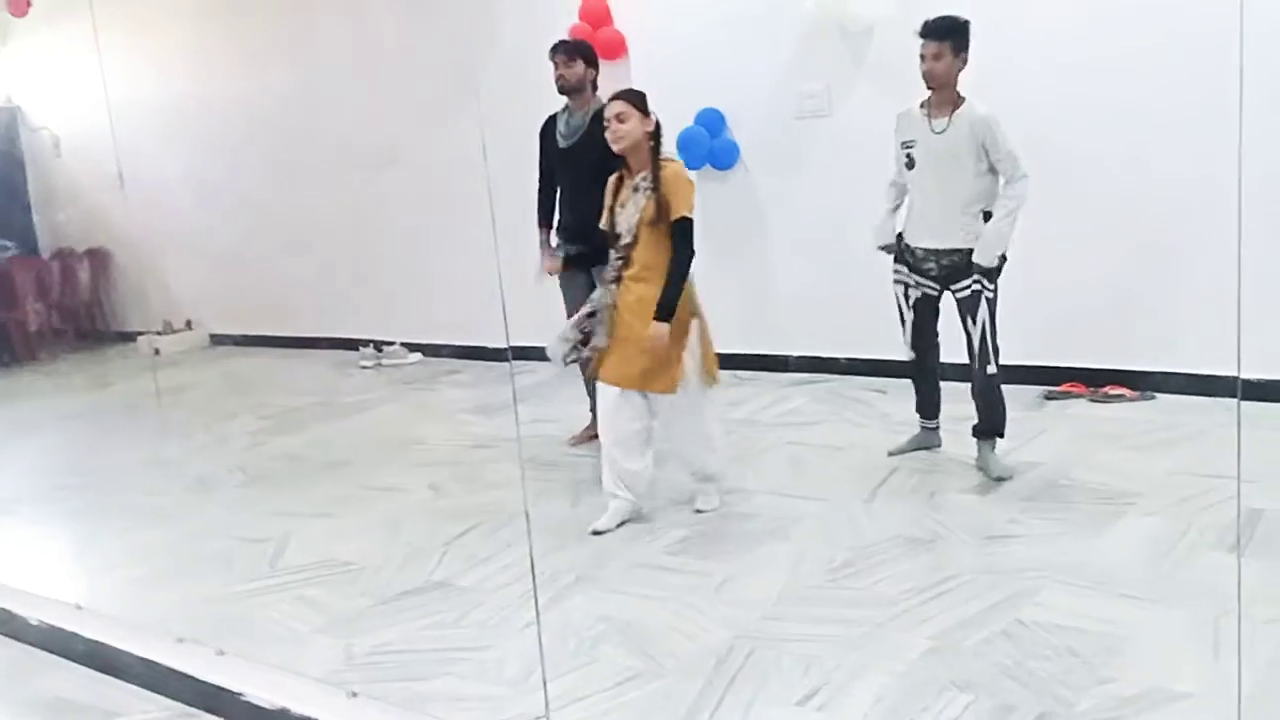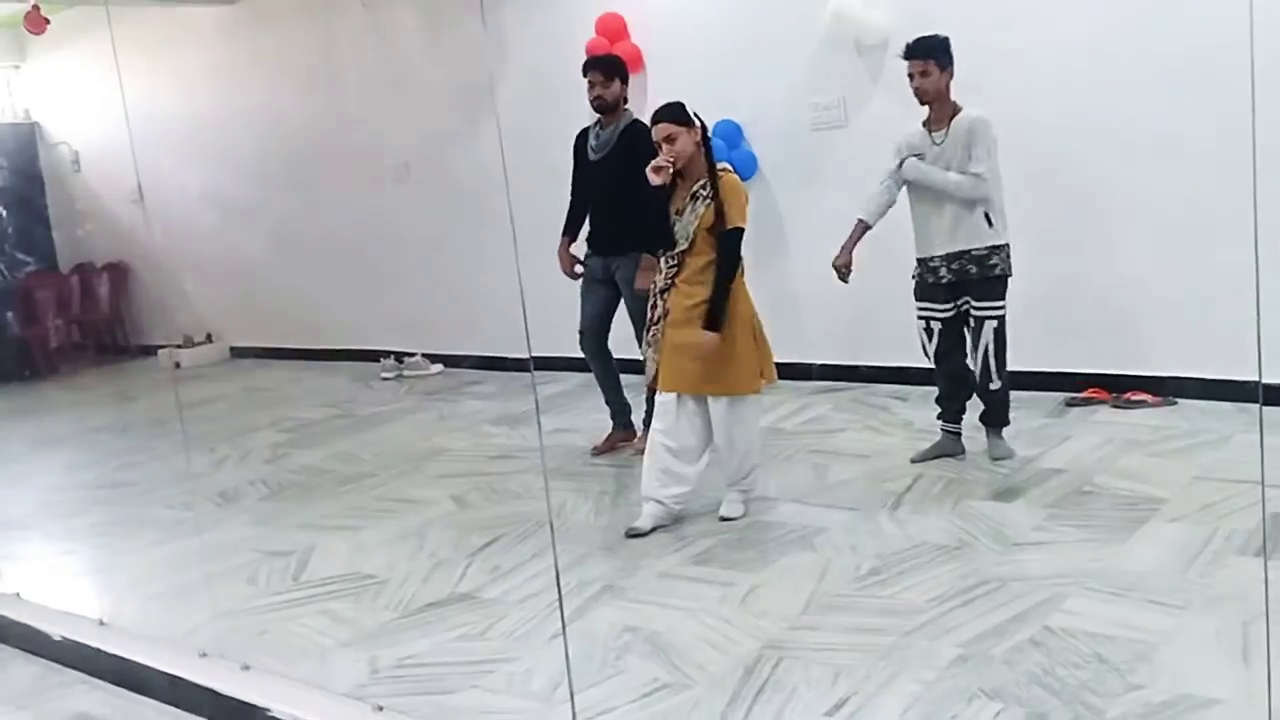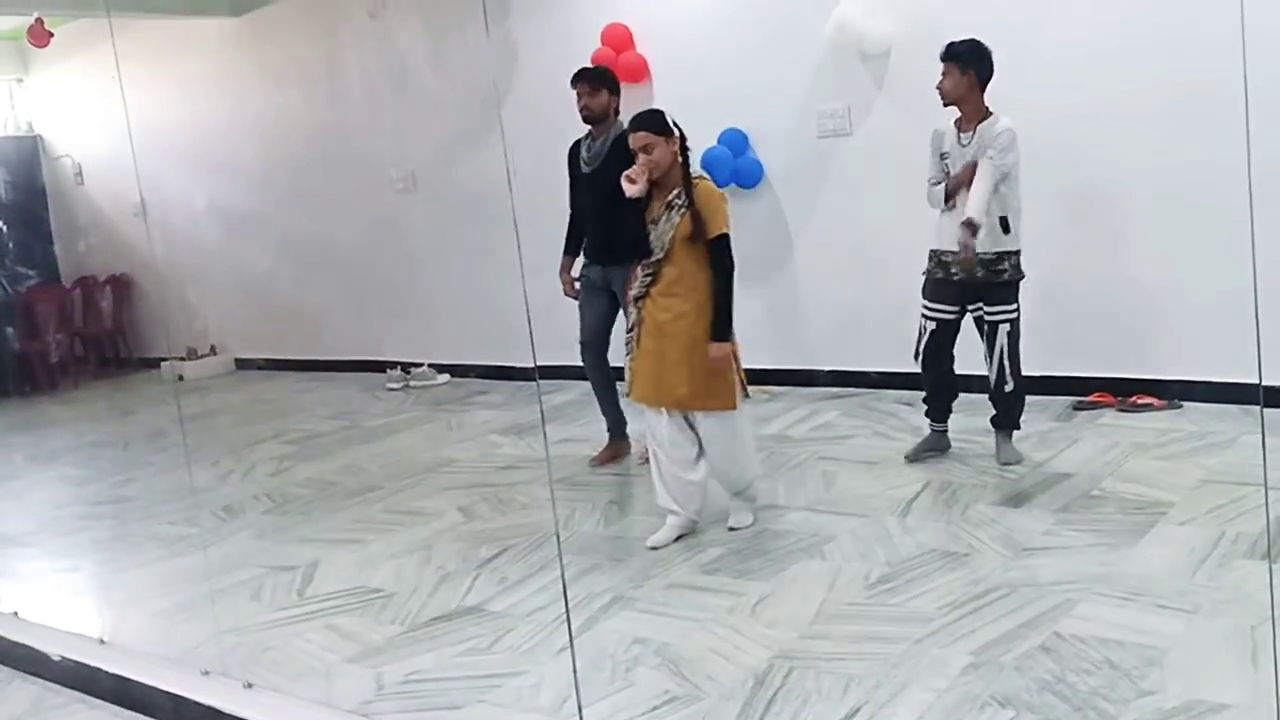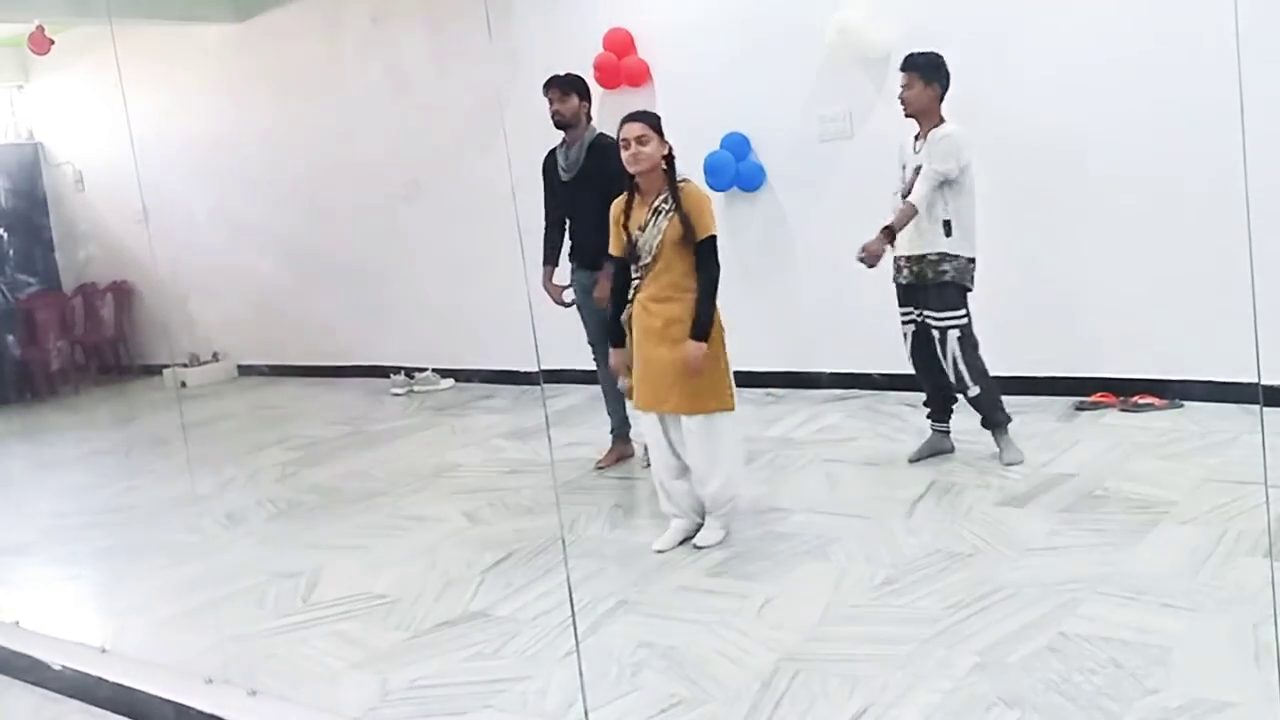
dt=0.7s
person 1, frame 1
left shoulder: (671, 176)
right shoulder: (617, 182)
left elbow: (683, 250)
right elbow: (611, 244)
left wrist: (665, 316)
left hip: (665, 307)
right hip: (624, 304)
left knee: (682, 403)
right knee: (618, 408)
left ankle: (707, 480)
right ankle: (622, 499)
person 1, frame 2
left shoulder: (726, 185)
right shoulder: (670, 187)
left elbow: (730, 260)
left wrist: (713, 322)
right wrist: (654, 190)
left hip: (720, 312)
right hip: (678, 312)
left knee: (729, 406)
right knee: (672, 411)
left ankle: (738, 488)
right ankle: (661, 501)
person 1, frame 3
left shoulder: (702, 194)
right shoulder: (644, 196)
left elbow: (723, 266)
left wrist: (720, 333)
right wrist: (632, 201)
left hip: (698, 322)
right hip: (654, 325)
left knee: (717, 420)
right knee: (663, 425)
left ankle: (743, 495)
right ankle: (681, 512)
person 1, frame 4
left shoulder: (690, 197)
right shoulder: (622, 208)
left elbow: (709, 269)
right elbow: (620, 276)
left wrist: (700, 334)
right wrist: (616, 341)
left hip: (690, 326)
right hip: (647, 330)
left knee: (702, 427)
right knee: (658, 429)
left ankle: (716, 513)
right ankle: (683, 515)
person 2, frame 1
left shoulder: (979, 123)
right shoulder: (906, 121)
left elbow: (1016, 183)
left wrist: (990, 245)
right wrist: (885, 225)
left hip: (969, 255)
right hip: (914, 251)
left knee: (982, 348)
right knee: (920, 346)
left ankle: (987, 446)
right ankle: (928, 427)
person 2, frame 2
left shoulder: (976, 125)
right shoulder: (910, 142)
left elbow: (978, 186)
right elbow: (884, 191)
left wrist: (917, 171)
right wrist: (849, 244)
left hip: (983, 257)
right hip: (932, 263)
left knee: (987, 353)
right knee: (943, 354)
left ankle: (995, 430)
right ankle: (950, 434)
person 2, frame 3
left shoulder: (1001, 132)
right shoulder: (941, 136)
left elbow: (985, 186)
left wrist: (969, 233)
right wrist: (958, 181)
left hip: (993, 260)
right hip: (944, 258)
left knee: (1001, 351)
right knee: (932, 348)
left ankle: (1004, 434)
right ankle: (937, 430)
person 2, frame 4
left shoulder: (949, 138)
right shoulder: (909, 147)
left elbow: (923, 194)
left wrist: (884, 237)
right wrist: (907, 189)
left hip: (946, 263)
right hip: (910, 263)
left knee: (957, 352)
right knee: (922, 353)
left ankle: (1000, 431)
right ankle: (940, 431)
person 3, frame 1
left shoulder: (609, 122)
right shoulder: (551, 127)
right wrist: (546, 241)
left hip: (608, 246)
right hip: (570, 245)
right ankle: (600, 415)
person 3, frame 2
left shoulder: (640, 137)
right shoulder: (583, 140)
left elbow: (655, 203)
left wrist: (648, 262)
right wrist: (566, 244)
left hip: (633, 257)
right hip: (596, 258)
right knee: (591, 339)
left ankle: (652, 425)
right ankle: (622, 424)
person 3, frame 3
left shoulder: (630, 147)
right shoulder: (577, 152)
left elbow: (646, 214)
right wrist: (566, 265)
left hip: (630, 266)
right hip: (594, 269)
right knee: (591, 351)
right ankle: (617, 435)
person 3, frame 4
left shoulder: (606, 150)
right shoulder: (552, 161)
right elbow: (554, 221)
left wrist: (610, 273)
right wrist: (548, 275)
right hip: (582, 272)
right knee: (602, 353)
right ankle: (620, 439)
